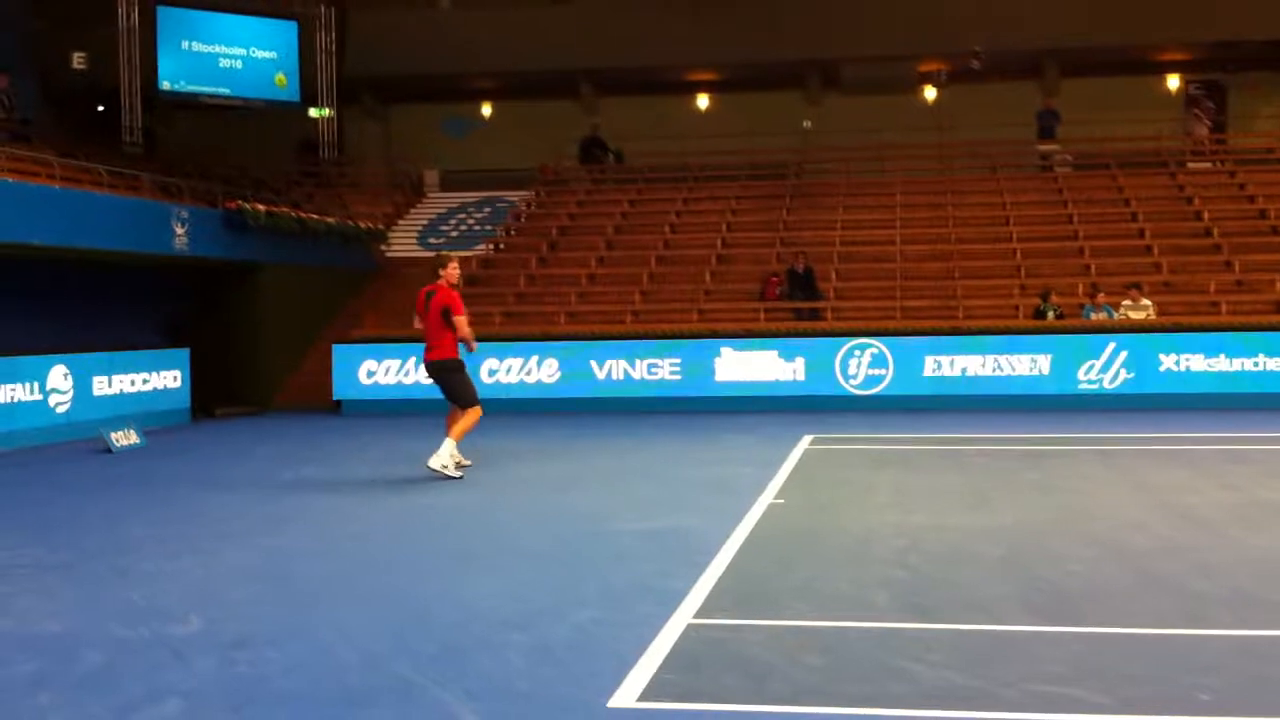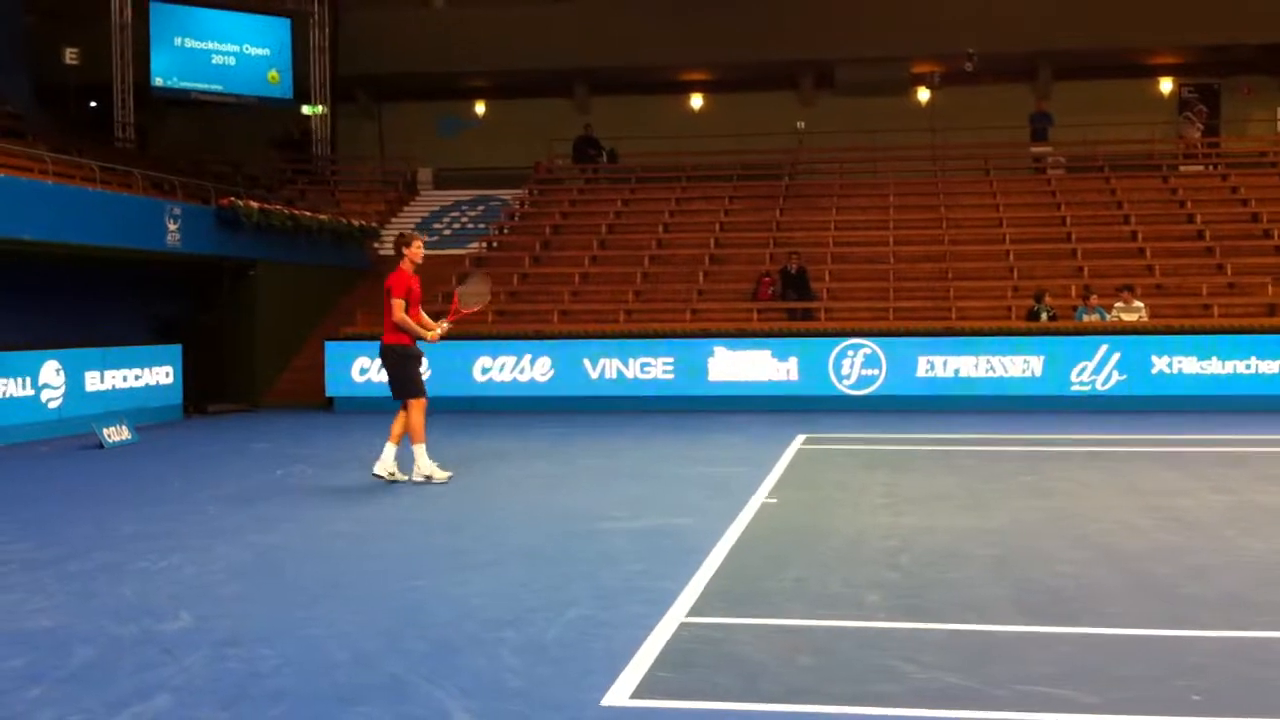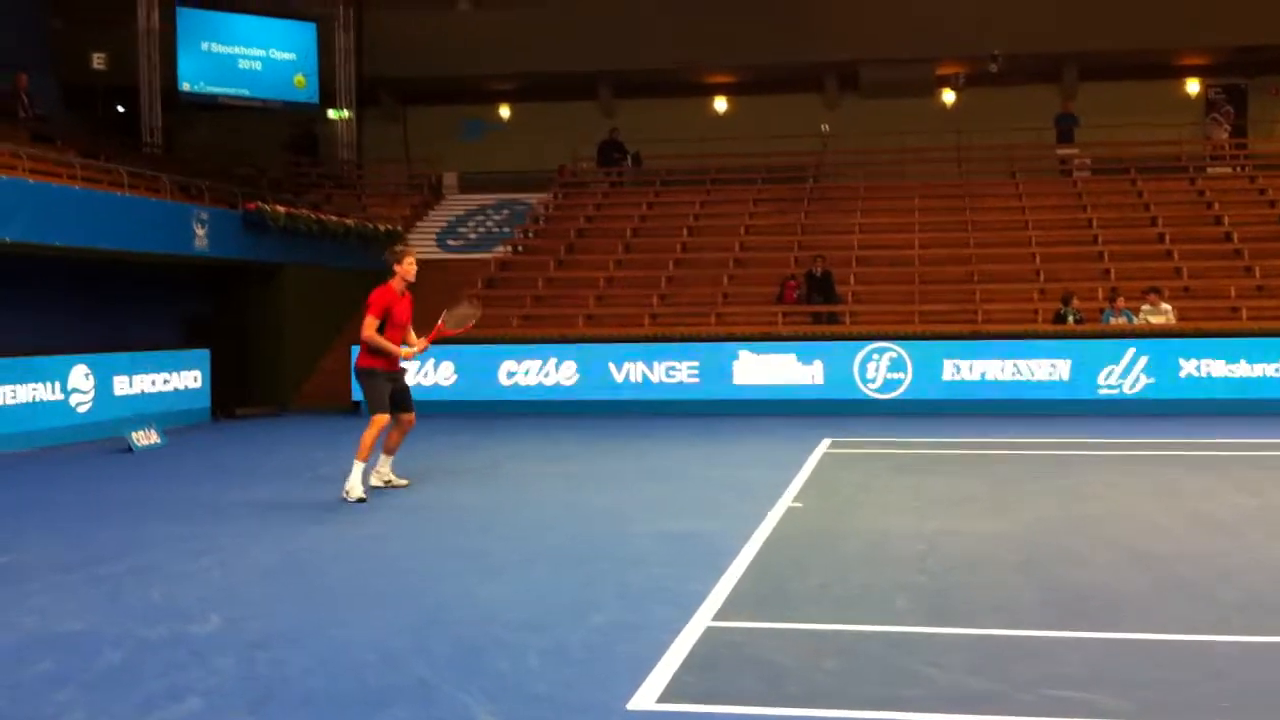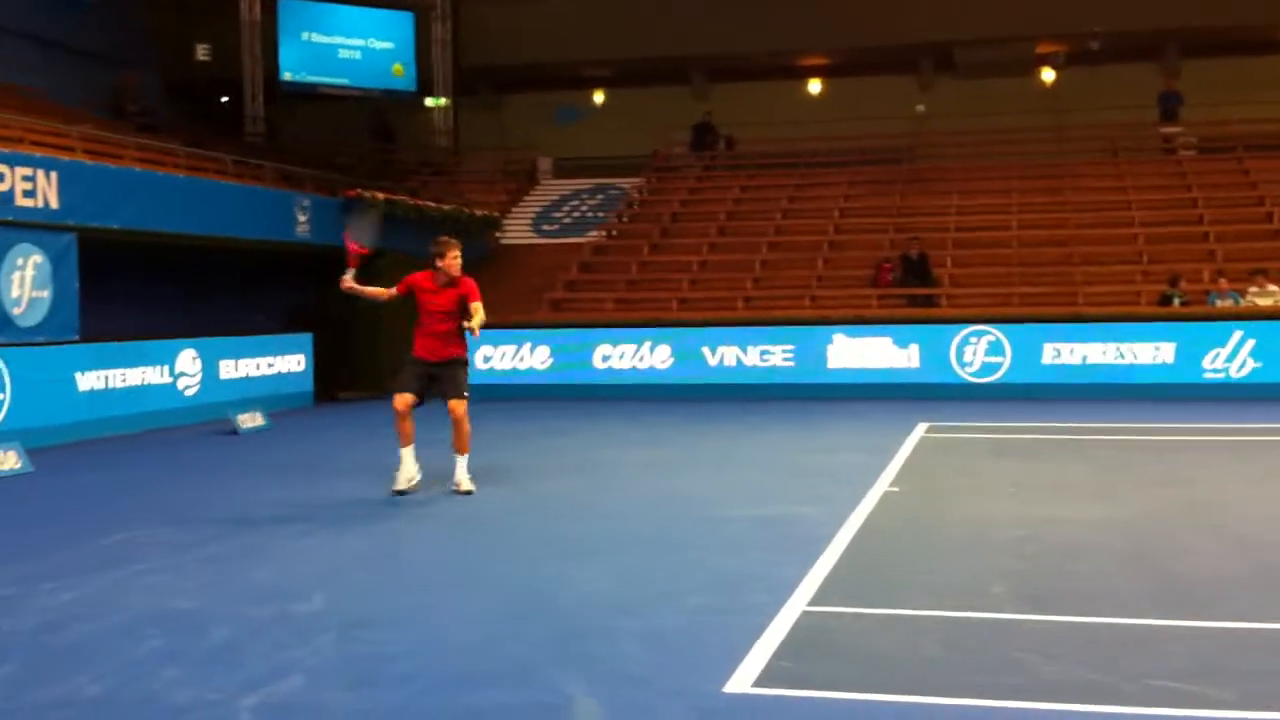
dt=0.5s
person 1, frame 1
left shoulder: (424, 293)
right shoulder: (451, 296)
left elbow: (418, 323)
right elbow: (464, 332)
right wrist: (472, 342)
left hip: (431, 360)
right hip: (447, 361)
left knee: (457, 405)
right knee: (474, 411)
left ankle: (452, 455)
right ankle: (441, 458)
person 1, frame 2
left shoulder: (413, 278)
right shoulder: (399, 278)
left elbow: (416, 312)
right elbow: (398, 316)
left wrist: (435, 326)
right wrist: (425, 335)
left hip: (399, 348)
right hip: (398, 348)
left knee: (408, 406)
right knee: (417, 403)
left ankle: (386, 464)
right ankle: (423, 466)
person 1, frame 3
left shoulder: (407, 297)
right shoulder: (381, 296)
right elbow: (367, 334)
left wrist: (416, 343)
right wrist: (396, 350)
left hip: (393, 370)
right hip: (372, 369)
left knee: (407, 419)
right knee: (381, 420)
left ankle: (382, 471)
right ankle: (353, 481)
person 1, frame 4
left shoulder: (466, 285)
right shoulder: (416, 281)
left elbow: (479, 313)
right elbow: (388, 294)
left wrist: (474, 324)
right wrist: (357, 288)
left hip: (453, 360)
right hip: (421, 359)
left knee: (458, 411)
right knee: (401, 405)
left ankle: (461, 474)
right ankle: (408, 468)
